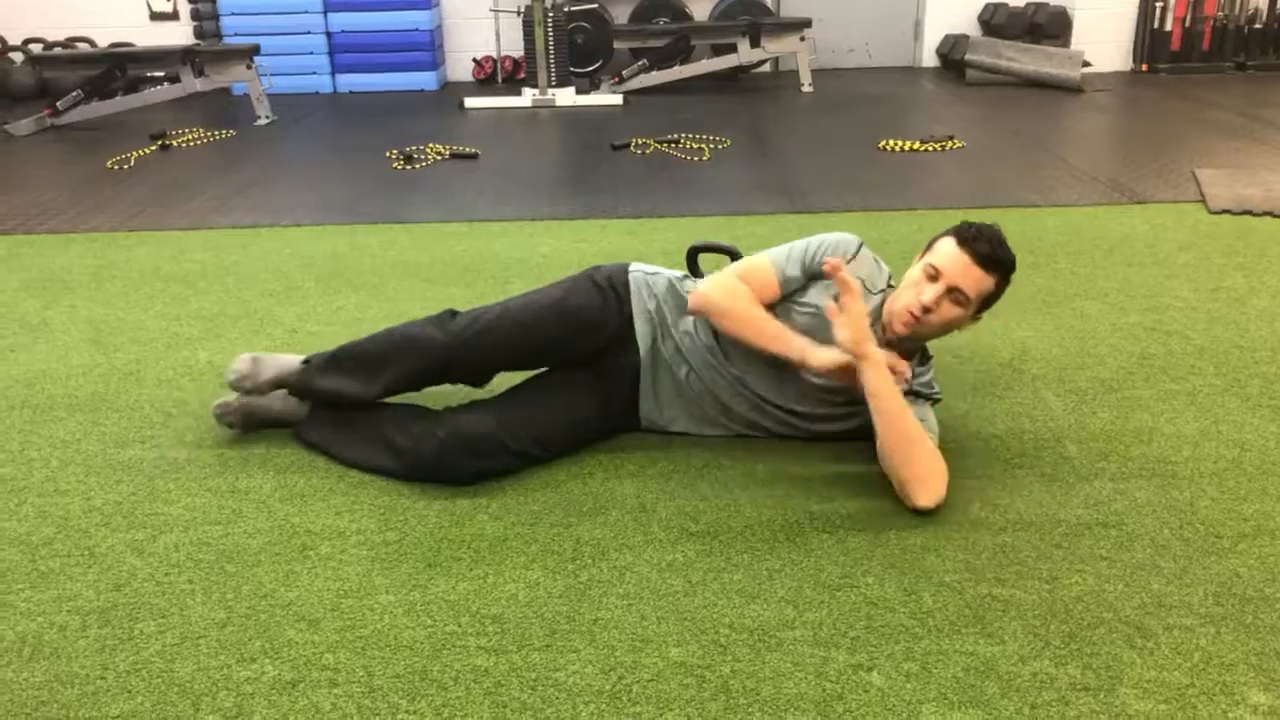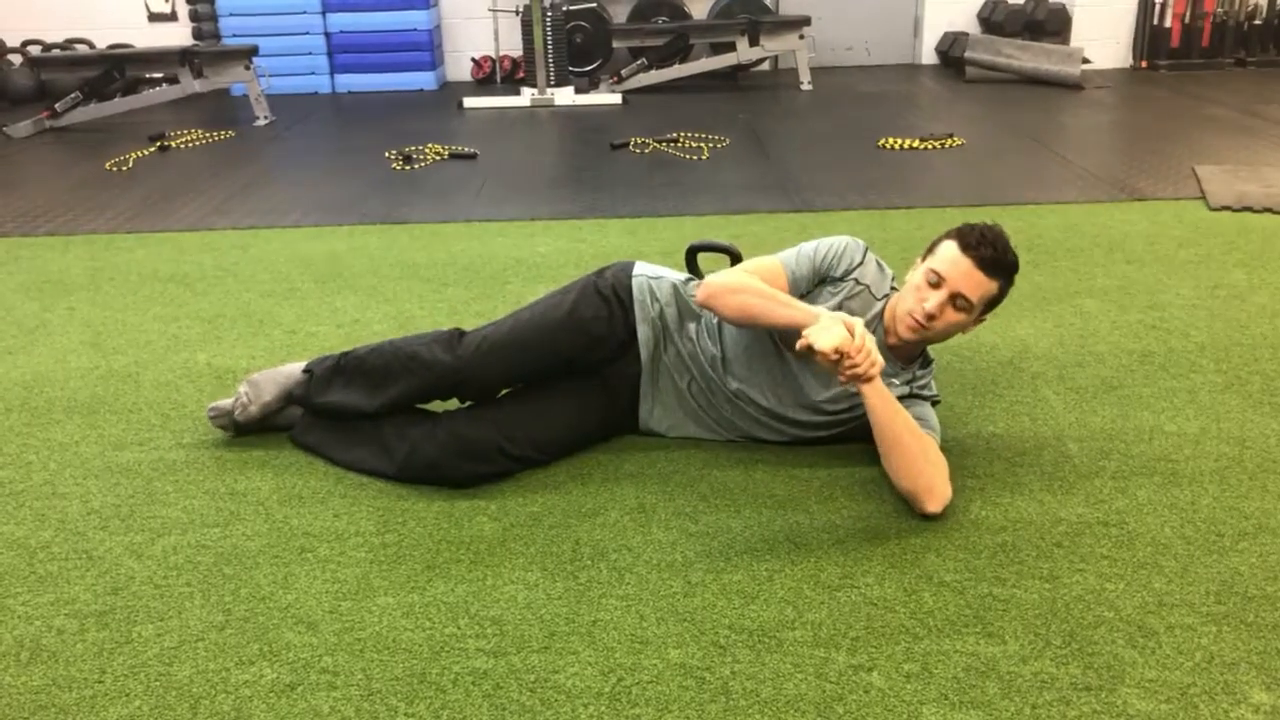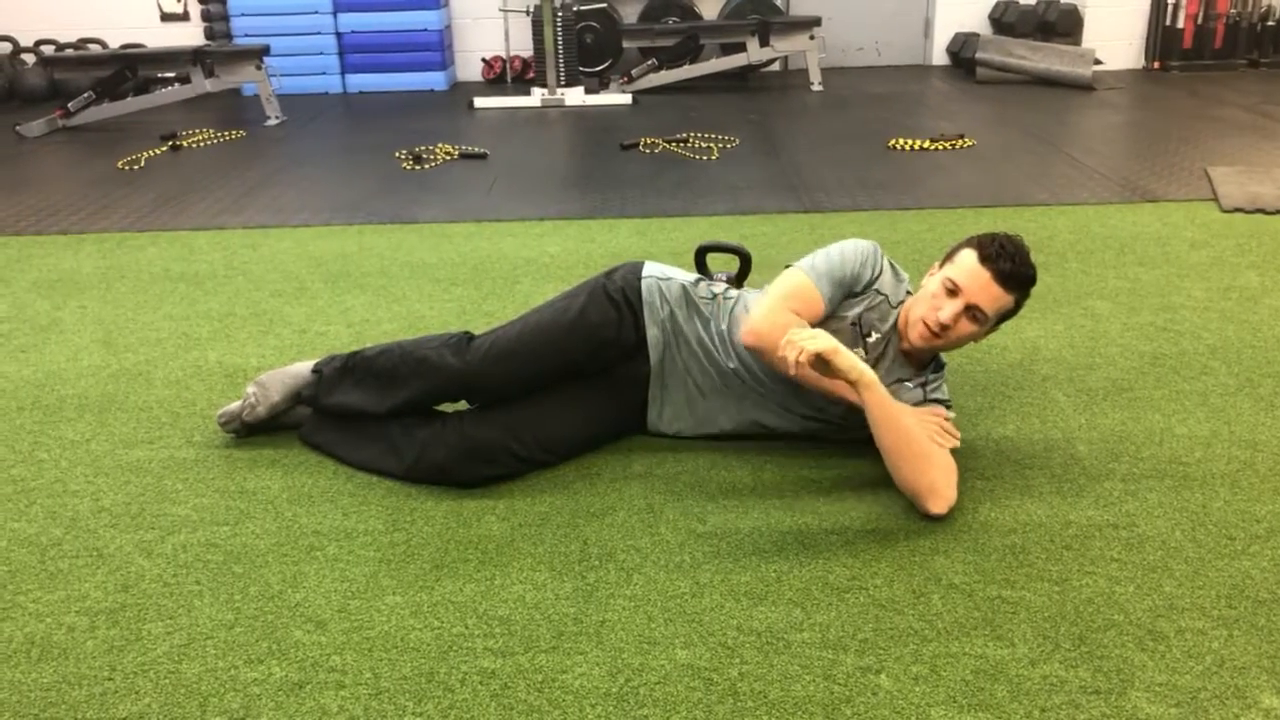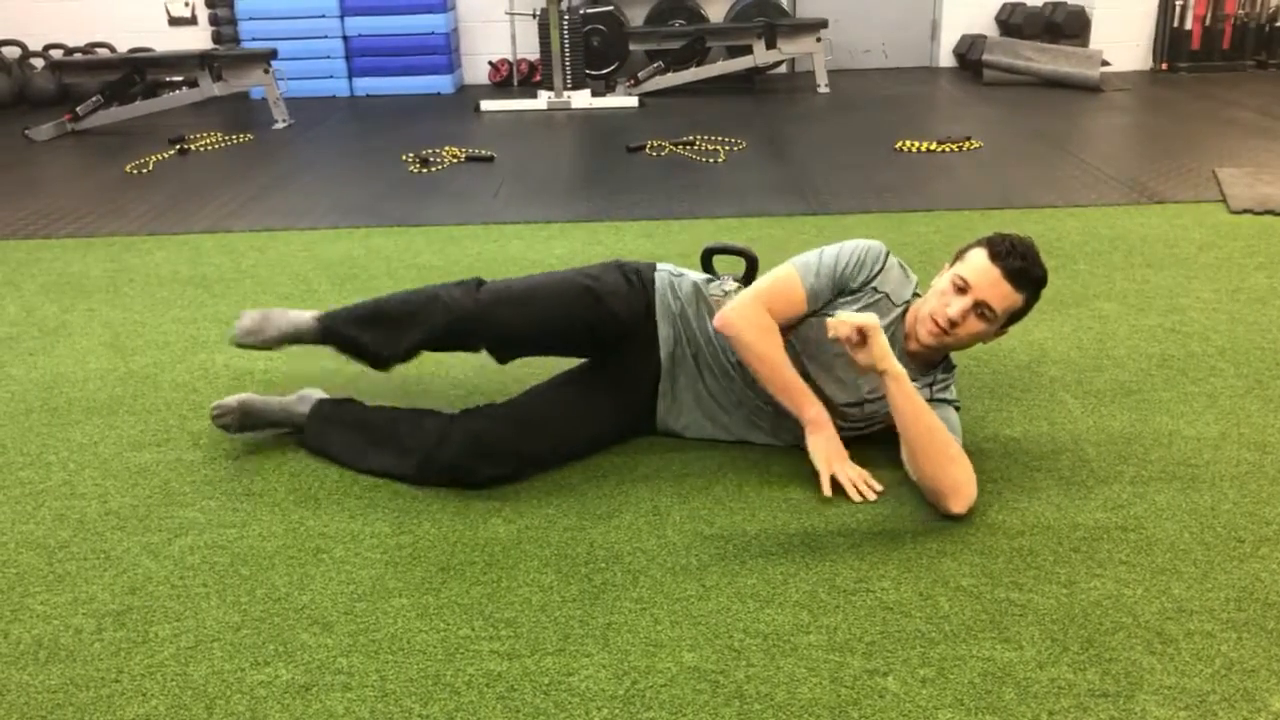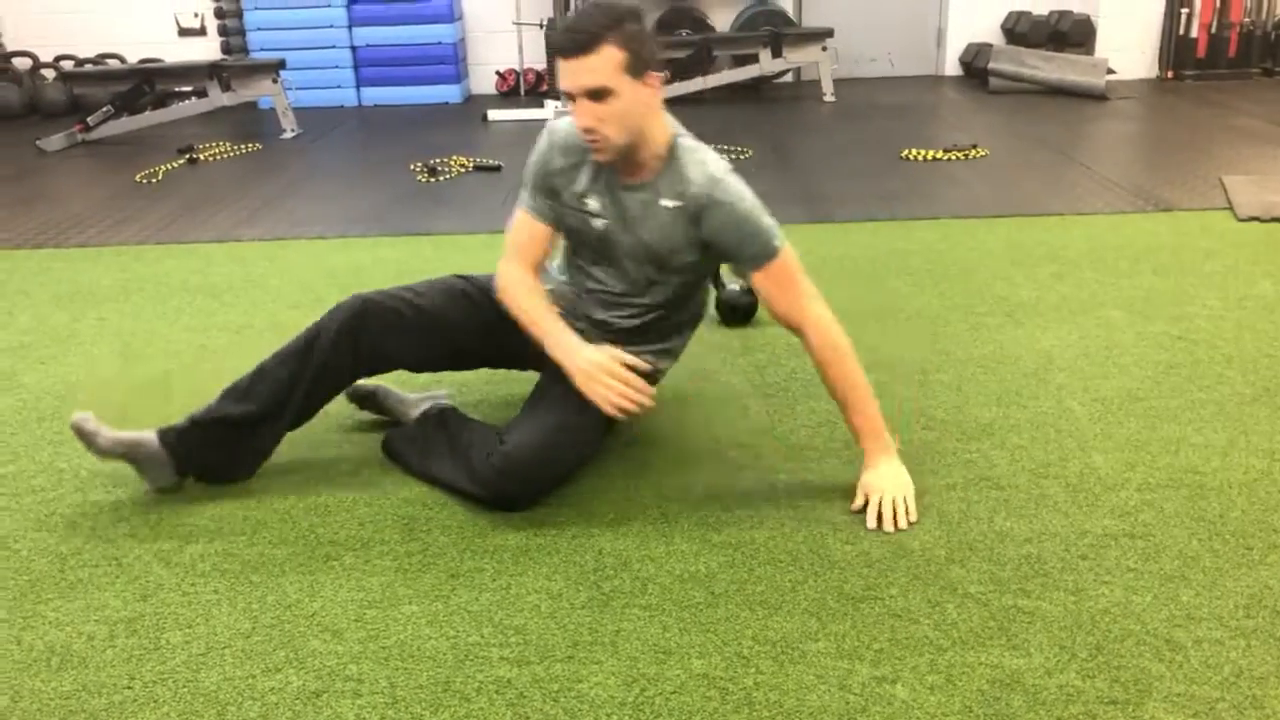
dt=1s
person 1, frame 1
left shoulder: (908, 391)
right shoulder: (846, 258)
left elbow: (924, 491)
right elbow: (708, 293)
left wrist: (863, 359)
right wrist: (811, 351)
left hip: (636, 403)
right hip: (635, 311)
left knee: (457, 451)
right knee: (466, 342)
left ankle: (301, 415)
right ankle: (307, 375)
person 1, frame 2
left shoulder: (909, 395)
right shoulder: (853, 262)
left elbow: (931, 496)
right elbow: (718, 288)
left wrist: (868, 380)
right wrist: (817, 319)
left hip: (638, 404)
right hip: (640, 312)
left knee: (460, 454)
right knee: (469, 363)
left ankle: (301, 422)
right ankle: (307, 382)
person 1, frame 3
left shoulder: (922, 396)
right shoulder: (869, 265)
left elbow: (934, 495)
right elbow: (761, 327)
left wrist: (857, 376)
right wrist: (870, 404)
left hip: (644, 403)
right hip: (649, 312)
left knee: (467, 454)
right knee: (474, 367)
left ankle: (305, 420)
right ankle: (314, 380)
person 1, frame 4
left shoulder: (932, 393)
right shoulder: (872, 264)
left elbow: (954, 497)
right elbow: (739, 315)
left wrist: (891, 370)
right wrist: (815, 425)
left hip: (653, 399)
right hip: (655, 309)
left knee: (477, 448)
right knee: (484, 311)
left ankle: (309, 416)
right ankle: (325, 326)
person 1, frame 5
left shoulder: (709, 191)
right shoulder: (559, 146)
left elbow: (811, 320)
right elbow: (515, 267)
left wrist: (878, 456)
right wrist: (565, 353)
left hip: (618, 355)
right hip: (549, 309)
left knee: (517, 475)
right knee: (364, 319)
left ankle: (425, 420)
right ankle: (186, 450)
